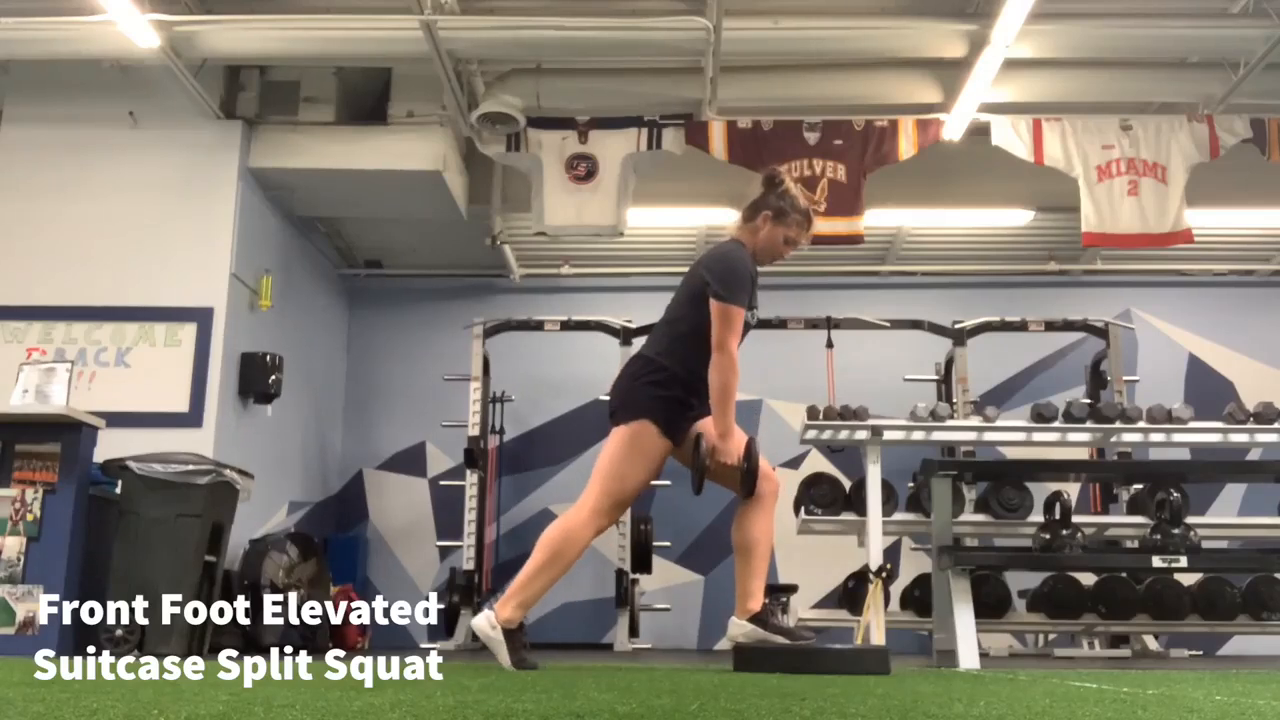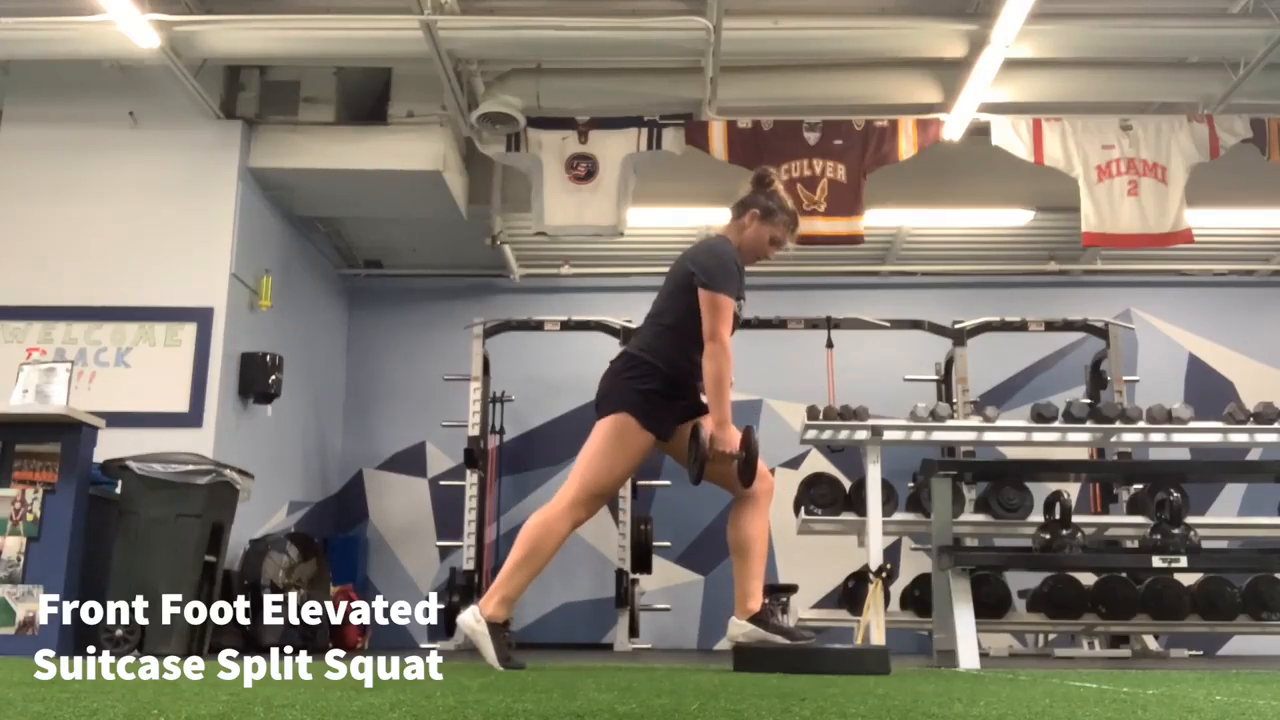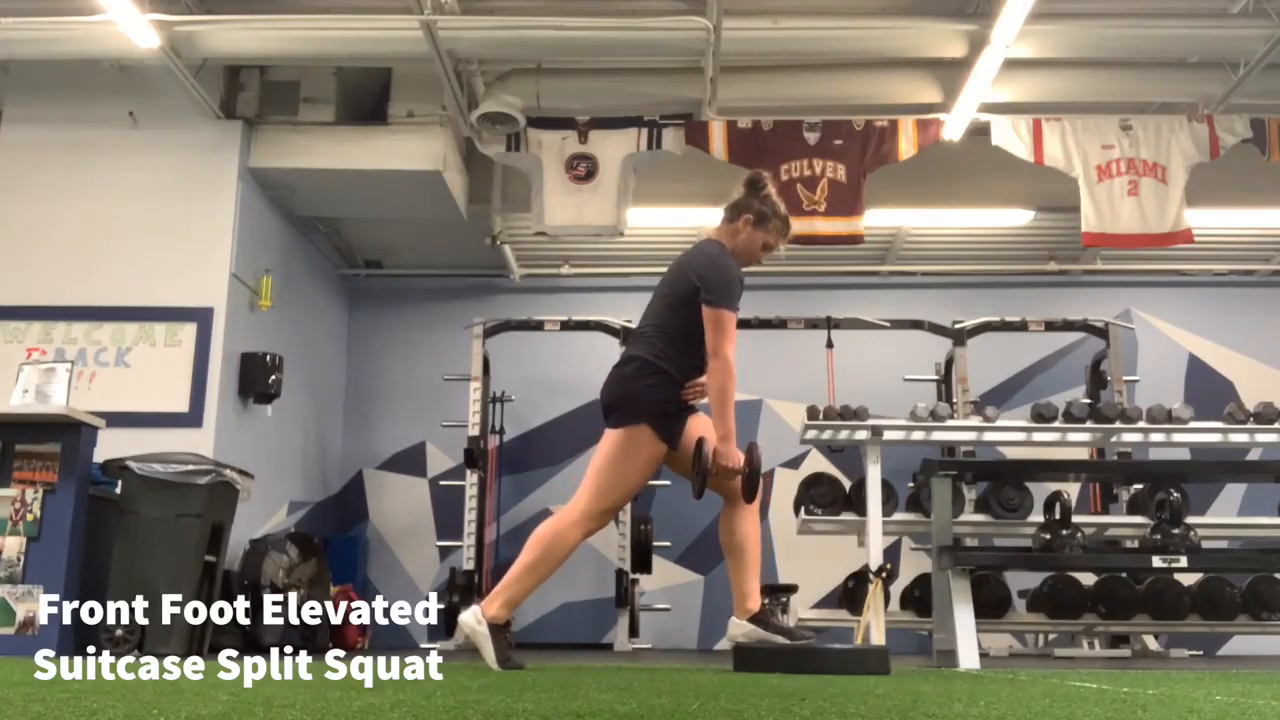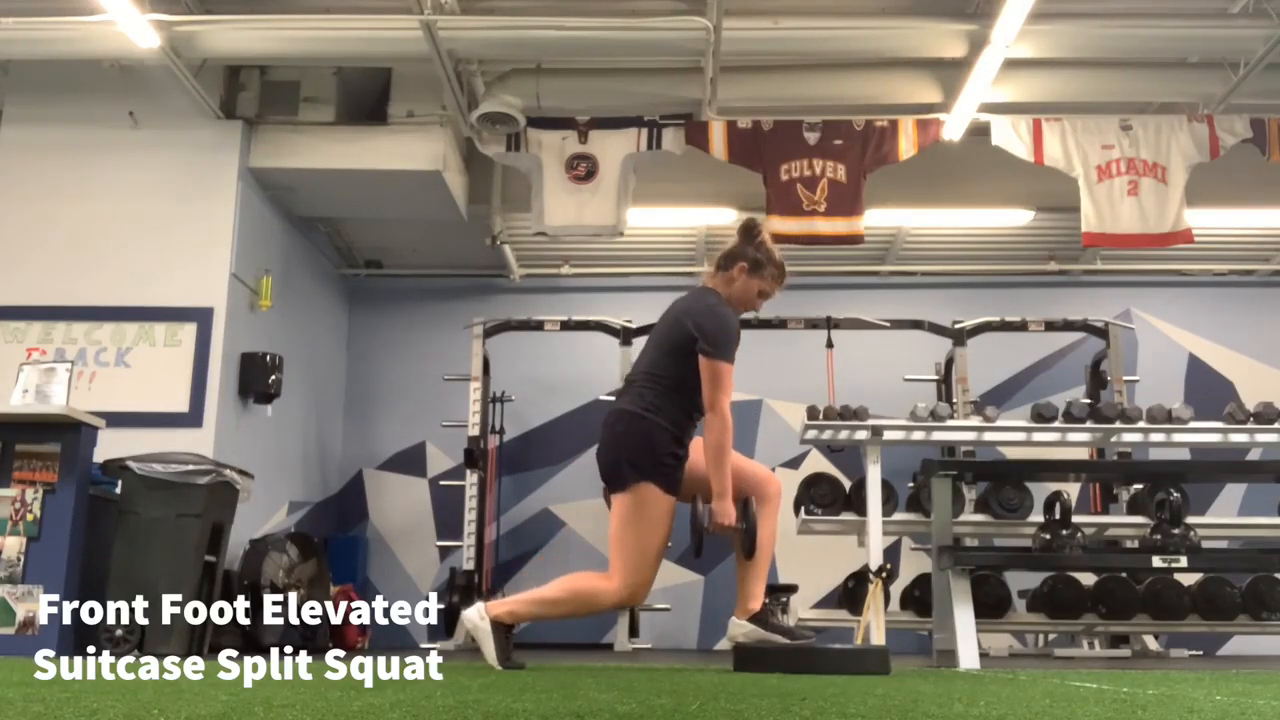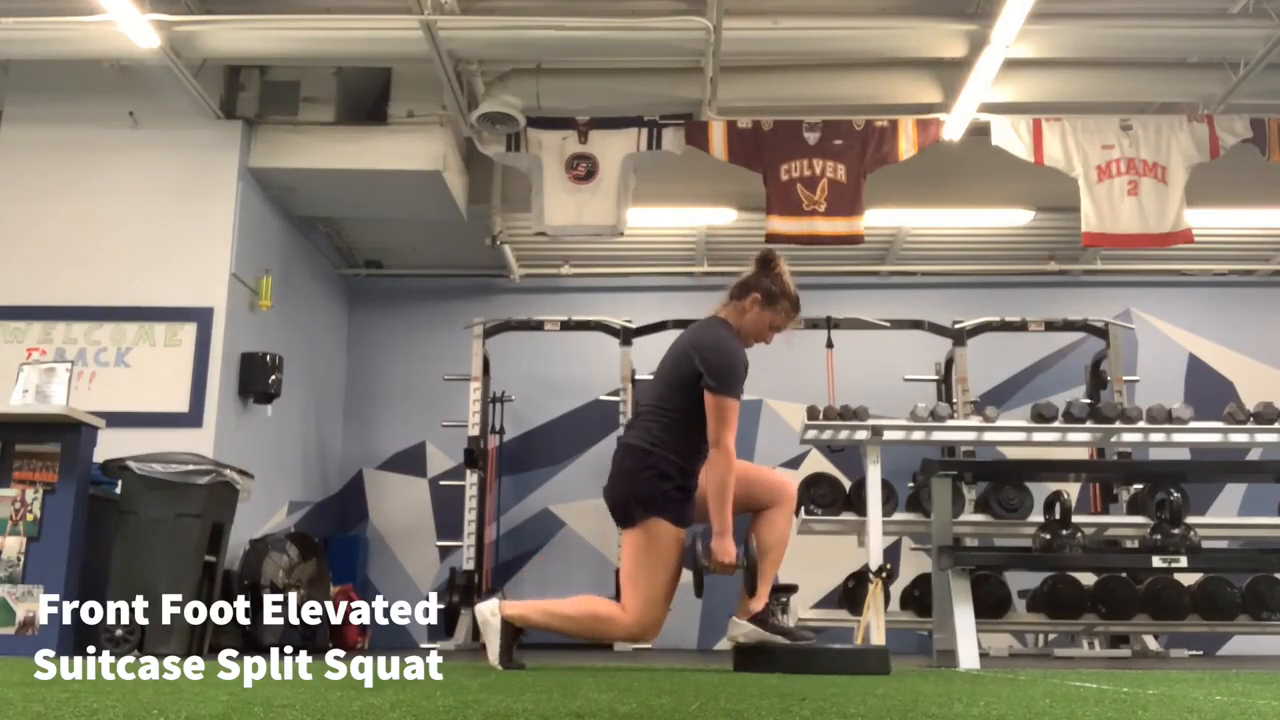
dt=1s
person 1, frame 1
left shoulder: (734, 265)
right shoulder: (734, 263)
right elbow: (723, 352)
left wrist: (719, 430)
right wrist: (726, 434)
left hip: (680, 400)
right hip: (651, 394)
left knee: (763, 485)
right knee: (597, 510)
left ankle: (750, 616)
right ankle: (503, 618)
person 1, frame 2
left shoulder: (721, 261)
right shoulder: (719, 258)
right elbow: (715, 342)
left wrist: (714, 401)
right wrist: (723, 426)
left hip: (674, 397)
right hip: (639, 390)
left knee: (756, 485)
right knee: (577, 502)
left ankle: (749, 615)
right ankle: (488, 614)
person 1, frame 3
left shoulder: (703, 259)
right shoulder: (722, 270)
right elbow: (721, 356)
left wrist: (703, 380)
right wrist: (725, 440)
left hip: (660, 396)
right hip: (645, 396)
left knee: (742, 487)
right knee: (589, 513)
left ankle: (749, 615)
right ankle: (490, 614)
person 1, frame 4
left shoulder: (697, 305)
right shoulder: (719, 319)
right elbow: (717, 412)
right wrist: (722, 498)
left hip: (651, 439)
right hip: (642, 445)
left knee: (764, 487)
right knee: (626, 589)
left ankle: (751, 614)
right ankle: (495, 614)
person 1, frame 5
left shoulder: (707, 334)
right shoulder: (726, 352)
right elbow: (721, 448)
right wrist: (723, 535)
left hip: (662, 471)
right hip: (652, 480)
left knee: (780, 492)
right knee: (639, 623)
left ankle: (753, 615)
right ankle: (506, 614)
